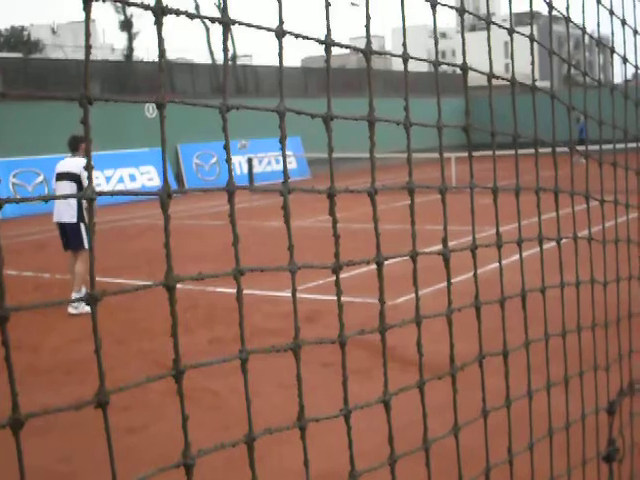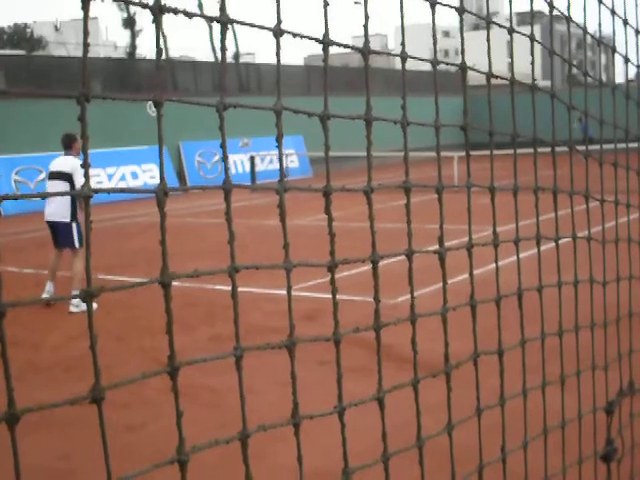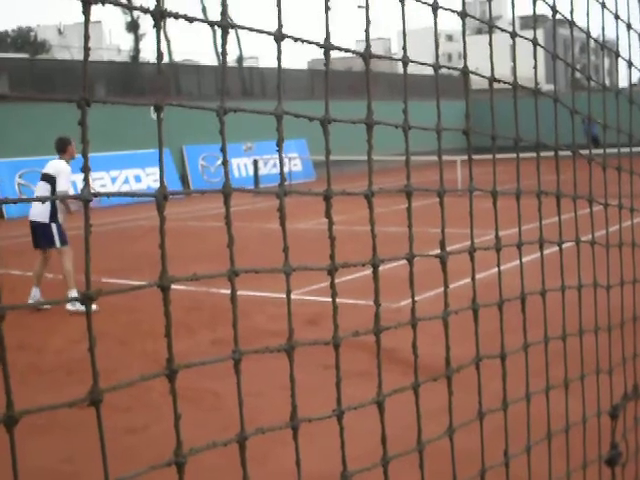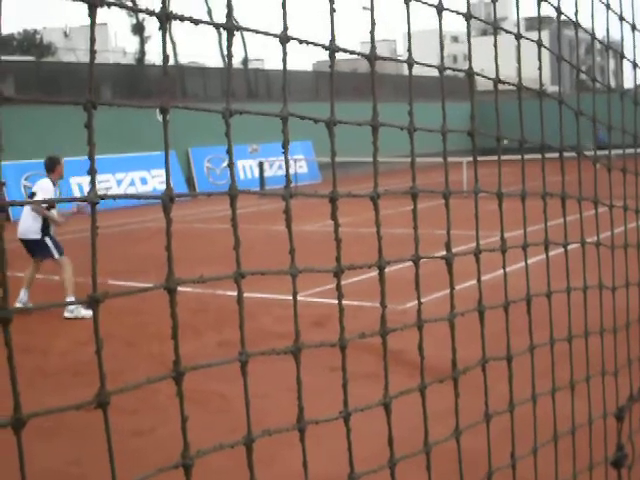
dt=0.3s
person 1, frame 1
left shoulder: (60, 164)
right shoulder: (83, 163)
left elbow: (57, 190)
left hip: (59, 216)
right hip: (74, 216)
left knee: (73, 255)
right knee: (82, 255)
left ankle: (80, 292)
right ankle: (76, 302)
person 1, frame 2
left shoulder: (54, 163)
right shoulder: (76, 163)
left elbow: (51, 189)
right wrist: (82, 204)
left hip: (50, 214)
right hip: (67, 215)
left knee: (58, 250)
right knee: (77, 254)
left ankle: (49, 290)
right ankle: (76, 300)
person 1, frame 3
left shoulder: (51, 165)
right shoulder: (64, 168)
right elbow: (62, 193)
left wrist: (68, 204)
right wrist: (70, 207)
left hip: (36, 216)
right hip: (47, 217)
left knee: (44, 255)
right knee: (66, 254)
left ankle: (35, 297)
right ankle: (73, 299)
person 1, frame 4
left shoulder: (44, 184)
right shoulder: (47, 185)
left elbow: (52, 213)
right elbow: (35, 206)
left wrist: (71, 211)
right wrist: (53, 218)
left hip: (25, 232)
right hip: (37, 233)
left knee: (36, 263)
right knee: (65, 264)
left ankle: (23, 299)
right ankle: (71, 306)
